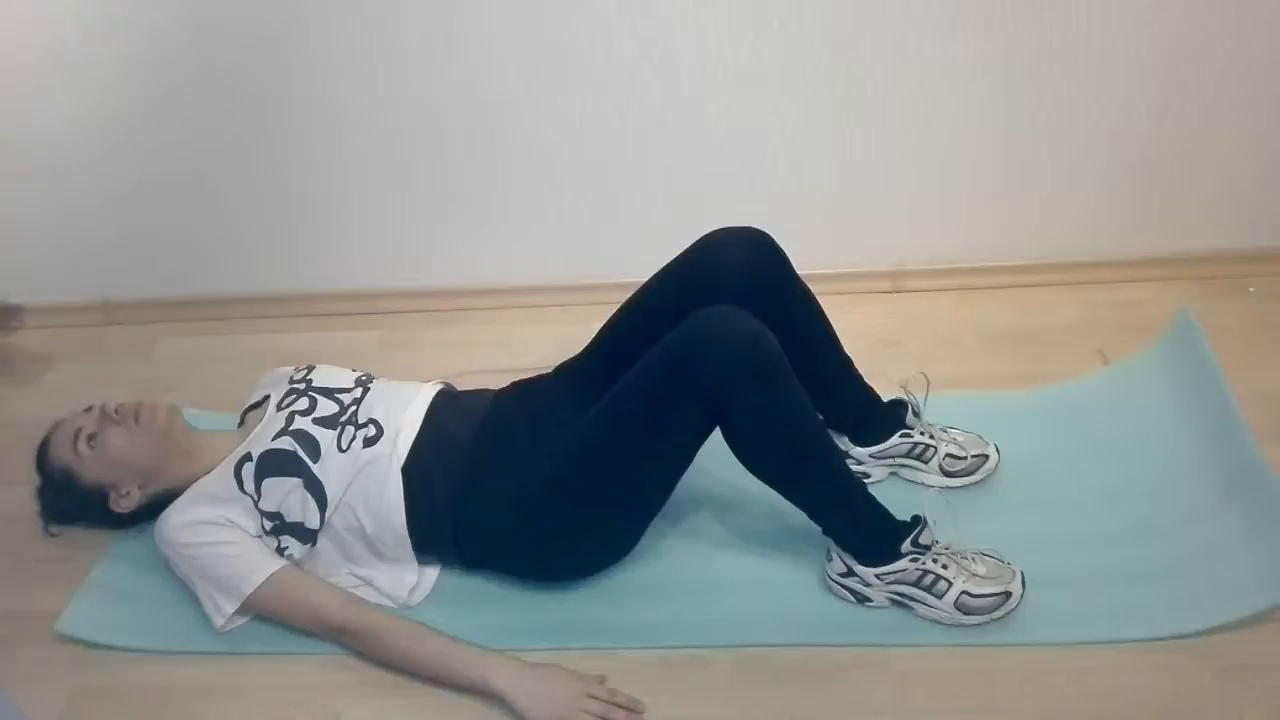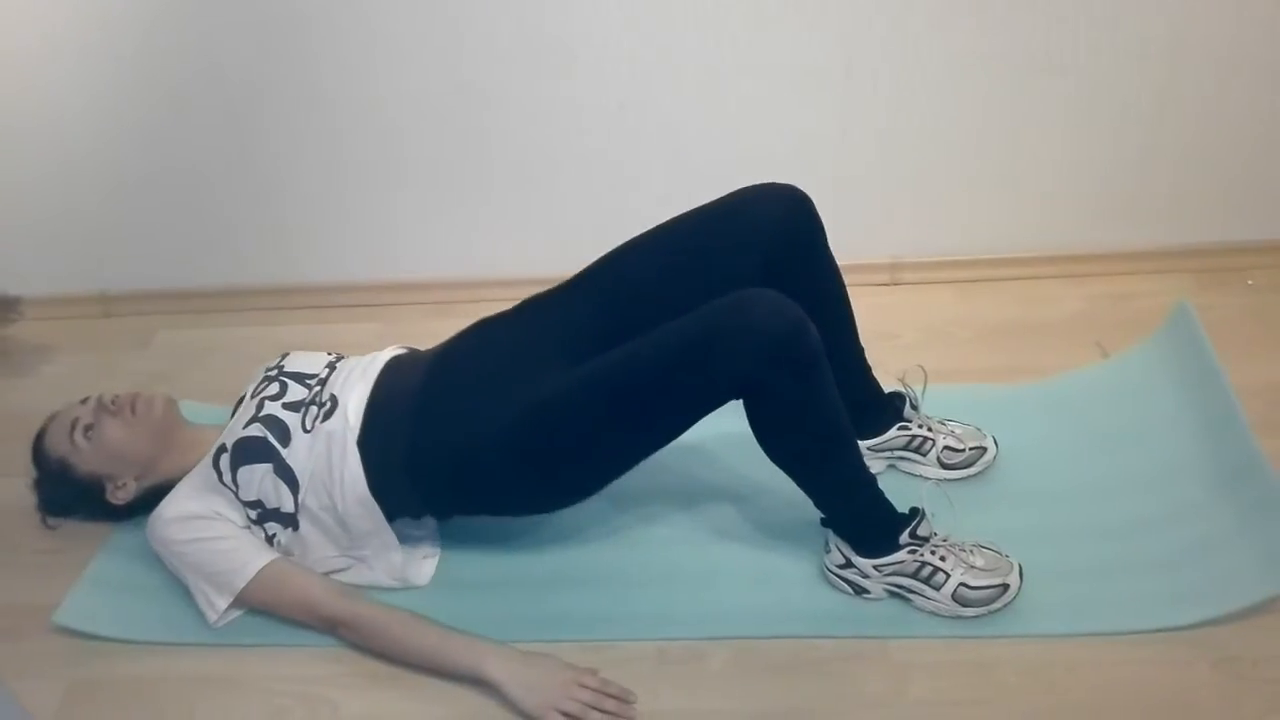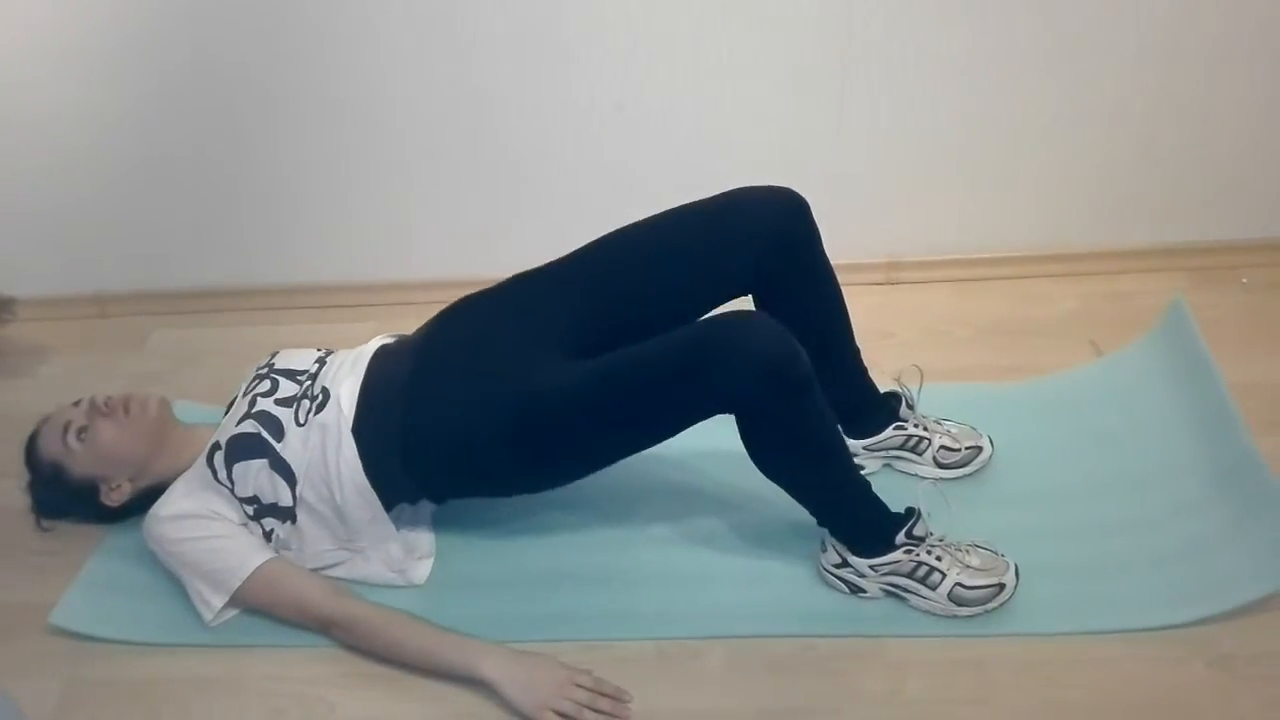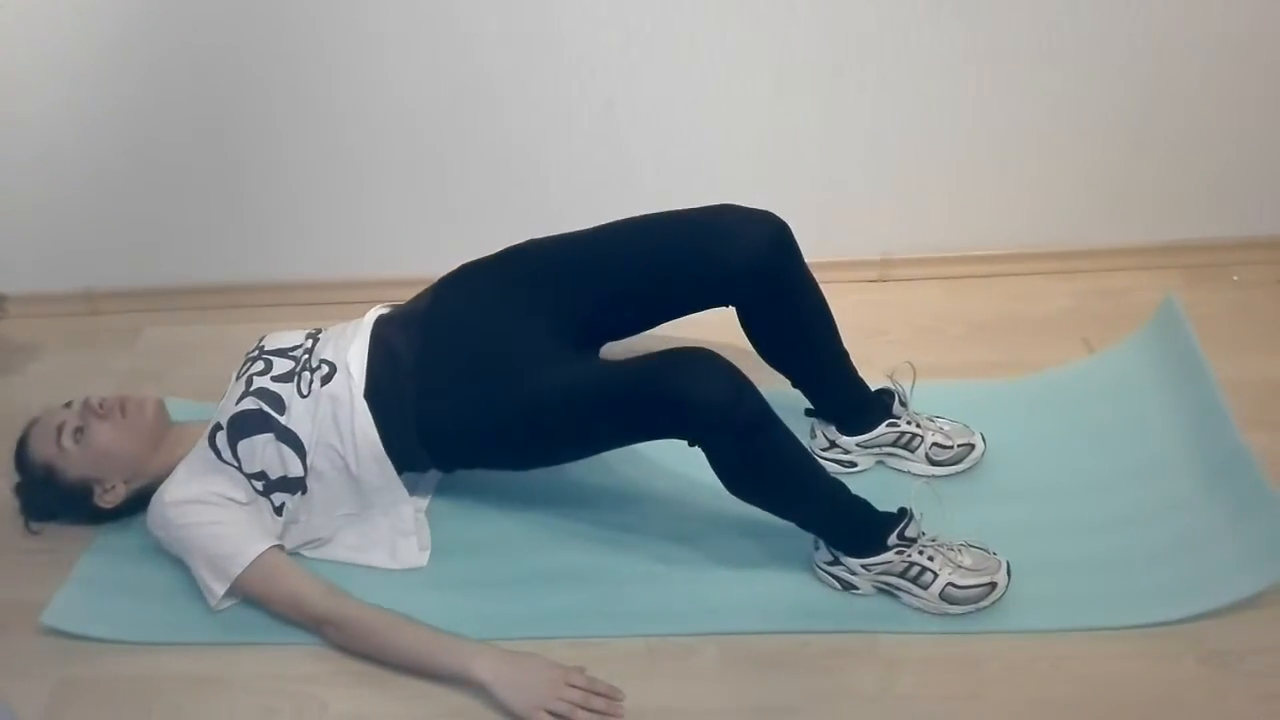
dt=1s
person 1, frame 1
left shoulder: (268, 389)
right shoulder: (196, 529)
right elbow: (340, 618)
left hip: (515, 415)
right hip: (524, 514)
left knee: (738, 259)
right knee: (726, 342)
left ankle: (875, 432)
right ankle: (879, 555)
person 1, frame 2
left shoulder: (255, 389)
right shoulder: (187, 525)
right elbow: (336, 612)
left hip: (475, 364)
right hip: (482, 452)
left knee: (775, 216)
right knee: (765, 330)
left ankle: (872, 423)
right ankle: (877, 548)
person 1, frame 3
left shoulder: (241, 398)
right shoulder: (183, 525)
right elbow: (331, 614)
right hip: (469, 428)
left knee: (772, 218)
right knee: (754, 353)
left ankle: (864, 422)
right ankle: (874, 547)
person 1, frame 4
left shoulder: (240, 380)
right shoulder: (189, 508)
right elbow: (321, 610)
right hip: (460, 411)
left knee: (750, 242)
right knee: (702, 390)
left ankle: (856, 419)
right ankle: (866, 546)
